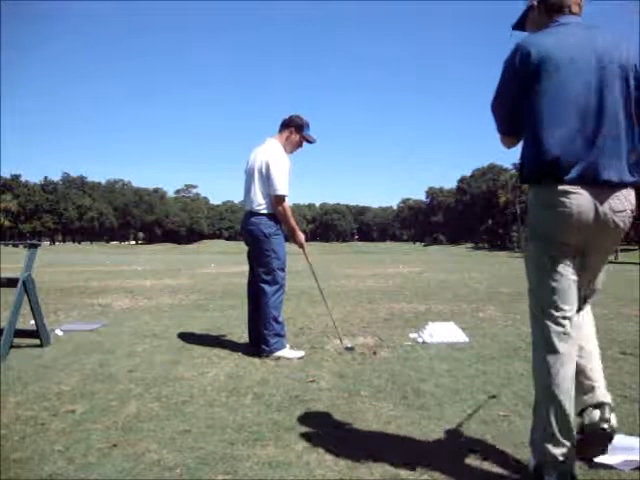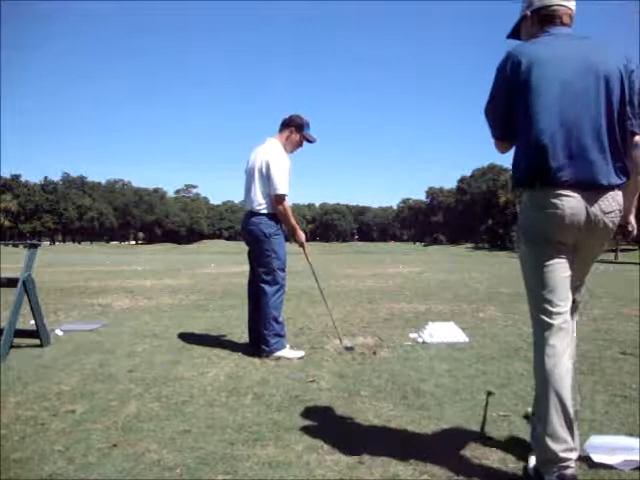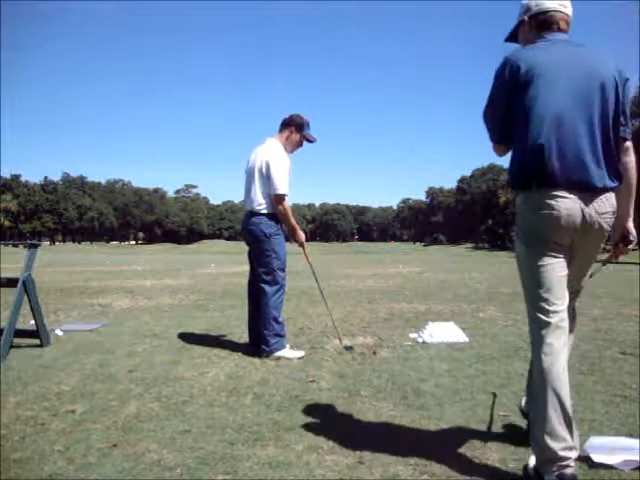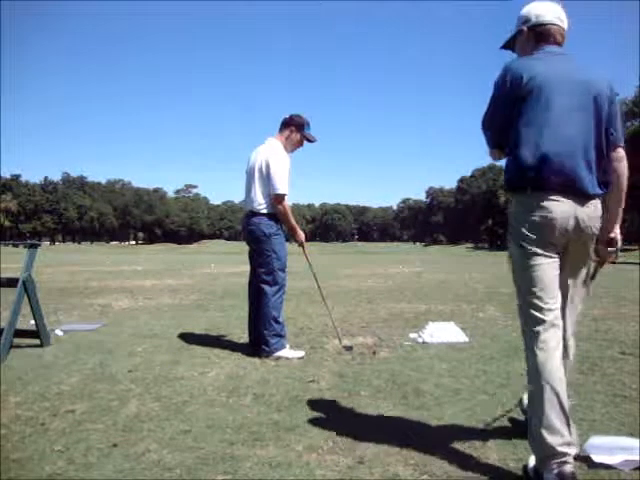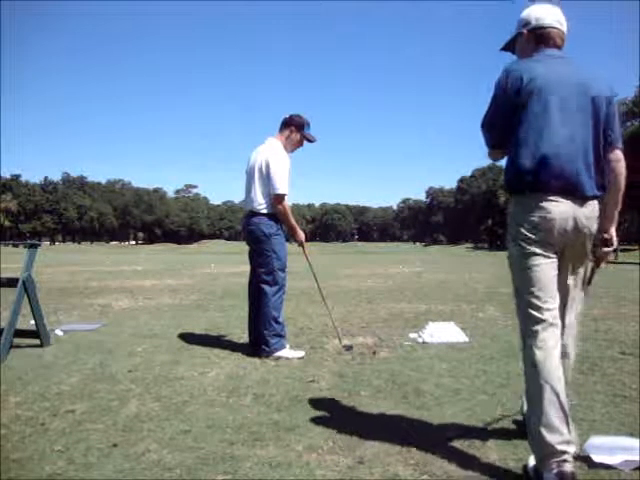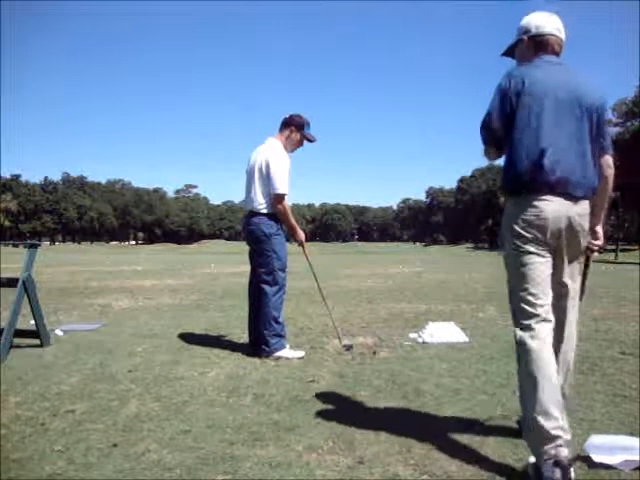
dt=0.1s
person 1, frame 1
left shoulder: (528, 52)
left elbow: (508, 137)
left hip: (555, 200)
left knee: (555, 328)
right knee: (579, 311)
right ankle: (597, 415)
person 1, frame 2
left shoulder: (519, 58)
left elbow: (502, 141)
left hip: (548, 202)
left knee: (552, 324)
right knee: (567, 311)
right ankle: (551, 415)
person 1, frame 3
left shoulder: (517, 64)
left elbow: (499, 145)
left hip: (543, 205)
right hip: (598, 207)
left knee: (549, 329)
right knee: (564, 319)
right ankle: (540, 411)
person 1, frame 4
left shoulder: (517, 72)
right shoulder: (599, 83)
left elbow: (496, 150)
right elbow: (617, 160)
right wrist: (613, 224)
left hip: (537, 208)
right hip: (588, 210)
left knee: (543, 327)
right knee: (563, 324)
right ankle: (545, 414)
person 1, frame 5
left shoulder: (517, 75)
right shoulder: (596, 87)
left elbow: (495, 150)
right elbow: (615, 162)
right wrist: (609, 223)
left hip: (535, 210)
right hip: (584, 213)
left knee: (541, 330)
right knee: (564, 325)
right ankle: (548, 422)
person 1, frame 6
left shoulder: (516, 80)
right shoulder: (590, 93)
left elbow: (491, 150)
right elbow: (606, 167)
right wrist: (597, 223)
left hip: (530, 209)
right hip: (576, 212)
left knee: (533, 325)
right knee: (563, 325)
right ankle: (550, 424)
person 2, frame 1
left shoulder: (259, 151)
right shoulder: (278, 156)
right elbow: (279, 202)
right wrist: (295, 231)
left hip: (252, 220)
right hip: (267, 224)
left knee: (258, 283)
right knee: (273, 283)
left ankle: (258, 340)
right ankle: (272, 344)
person 2, frame 2
left shoulder: (259, 151)
right shoulder: (278, 156)
right elbow: (279, 202)
right wrist: (296, 230)
left hip: (252, 220)
right hip: (267, 224)
left knee: (259, 283)
right knee: (273, 283)
left ankle: (259, 340)
right ankle: (273, 344)
person 2, frame 3
left shoulder: (259, 151)
right shoulder: (278, 156)
right elbow: (279, 202)
right wrist: (295, 230)
left hip: (252, 220)
right hip: (267, 224)
left knee: (259, 283)
right knee: (273, 283)
left ankle: (259, 340)
right ankle: (272, 344)
person 2, frame 4
left shoulder: (259, 151)
right shoulder: (278, 155)
right elbow: (279, 201)
right wrist: (295, 230)
left hip: (253, 220)
right hip: (267, 224)
left knee: (259, 283)
right knee: (273, 284)
left ankle: (258, 340)
right ankle: (272, 344)
person 2, frame 5
left shoulder: (260, 151)
right shoulder: (278, 155)
right elbow: (279, 201)
right wrist: (295, 230)
left hip: (253, 220)
right hip: (268, 224)
left knee: (259, 283)
right knee: (273, 283)
left ankle: (258, 340)
right ankle: (272, 344)
person 2, frame 6
left shoulder: (260, 151)
right shoulder: (278, 155)
right elbow: (279, 201)
right wrist: (295, 230)
left hip: (253, 220)
right hip: (267, 224)
left knee: (259, 283)
right knee: (273, 284)
left ankle: (258, 341)
right ankle: (272, 344)
